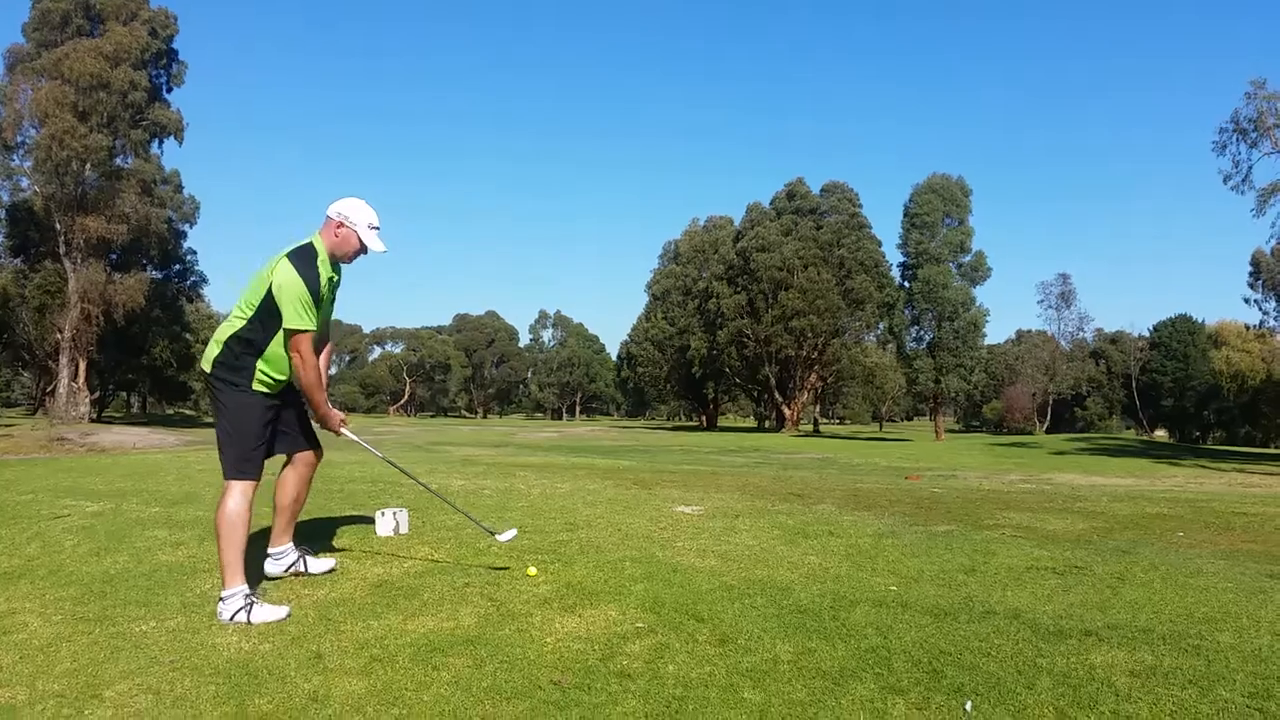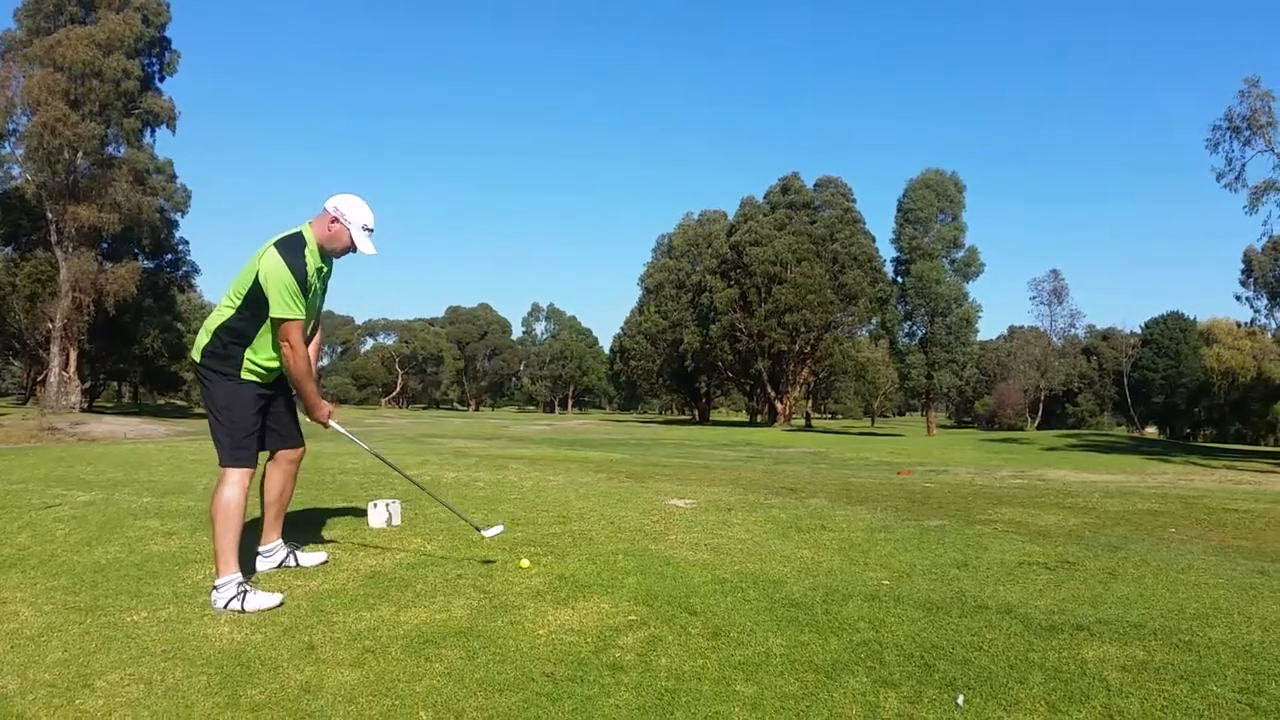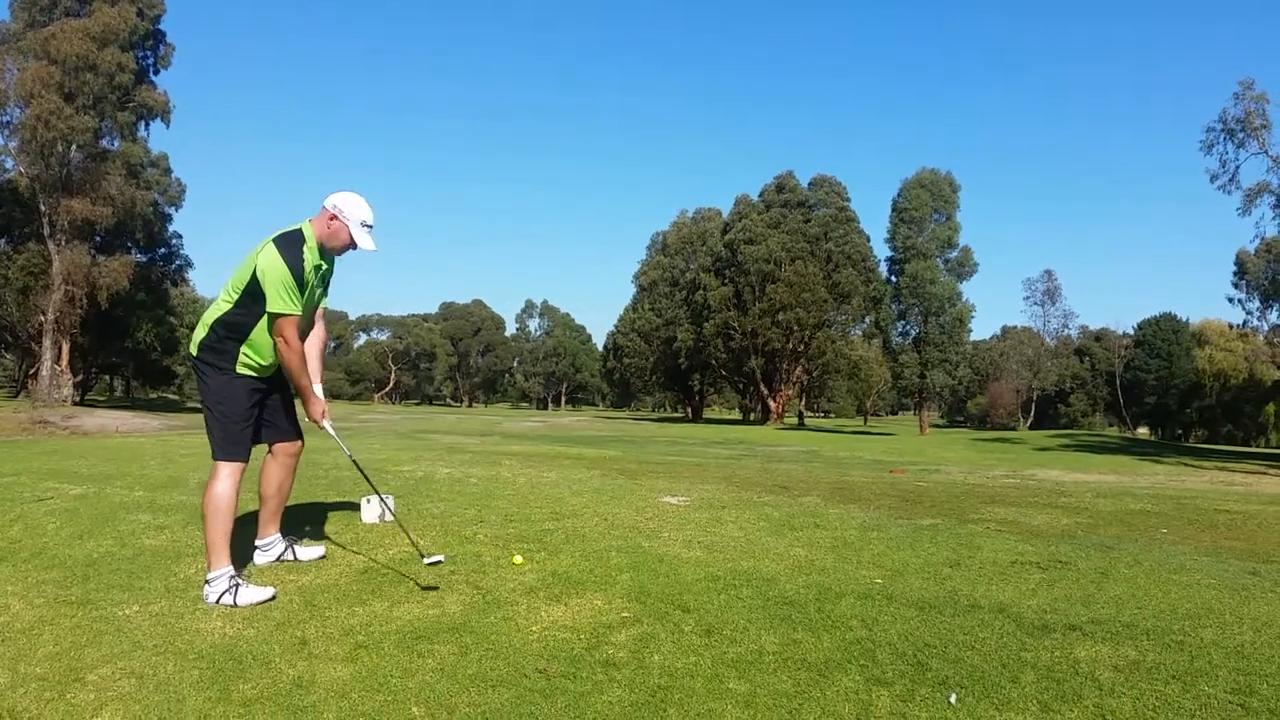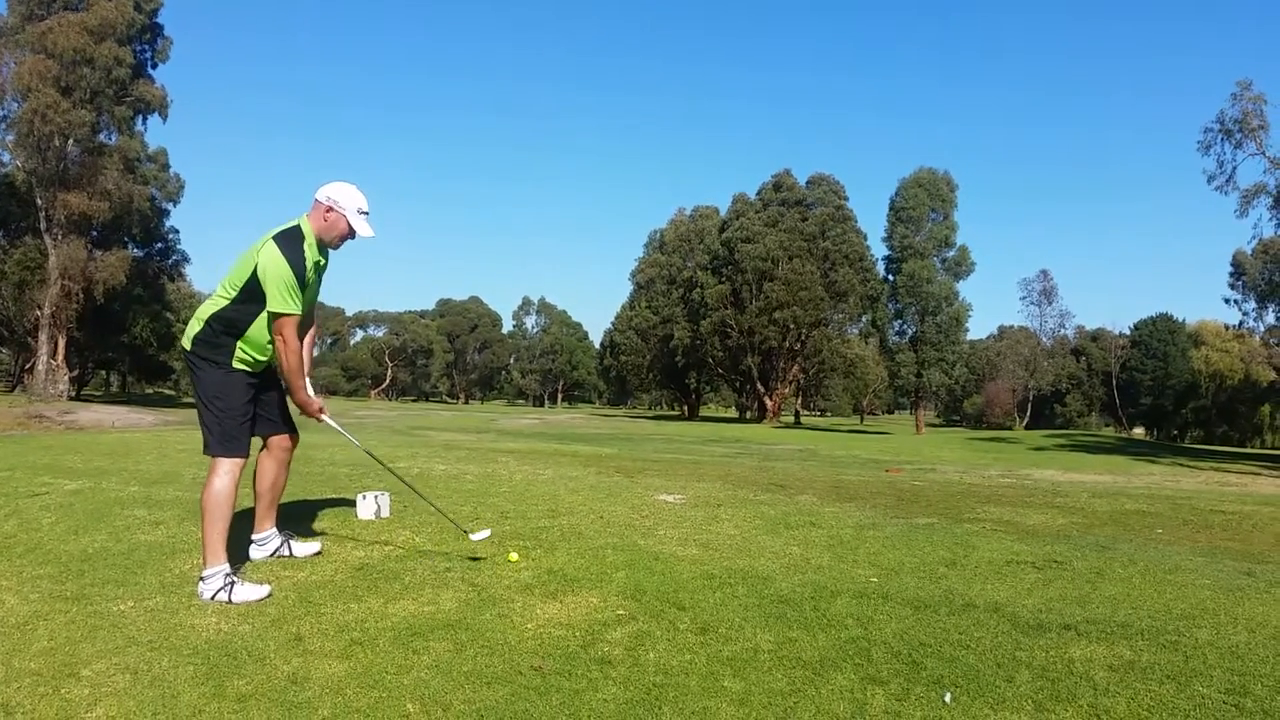
dt=0.5s
person 1, frame 1
left shoulder: (329, 269)
right shoulder: (299, 271)
left elbow: (321, 340)
right elbow: (302, 353)
left wrist: (321, 399)
right wrist: (323, 411)
left hip: (271, 377)
right hip: (238, 376)
left knee: (305, 453)
right knee: (243, 479)
left ankle: (280, 551)
right ankle: (234, 597)
person 1, frame 2
left shoulder: (321, 260)
right shoulder: (286, 260)
left elbow: (311, 328)
right elbow: (291, 344)
left wrist: (310, 391)
right wrist: (313, 401)
left hip: (265, 367)
right hip: (228, 366)
left knee: (288, 451)
right knee: (238, 468)
left ankle: (270, 548)
right ankle: (227, 584)
person 1, frame 3
left shoulder: (323, 259)
right shoulder: (284, 256)
left elbow: (314, 326)
right elbow: (286, 338)
left wrist: (317, 389)
right wrist: (308, 396)
left hip: (263, 364)
right hip: (225, 360)
left knee: (287, 446)
right knee: (231, 461)
left ankle: (268, 542)
right ankle: (219, 578)
person 1, frame 4
left shoulder: (317, 252)
right shoulder: (285, 253)
left elbow: (306, 322)
right elbow: (285, 338)
left wrist: (304, 384)
right wrist: (302, 397)
left hip: (253, 357)
right hip: (217, 355)
left knee: (282, 439)
right knee: (230, 458)
left ankle: (265, 537)
right ankle: (214, 575)
